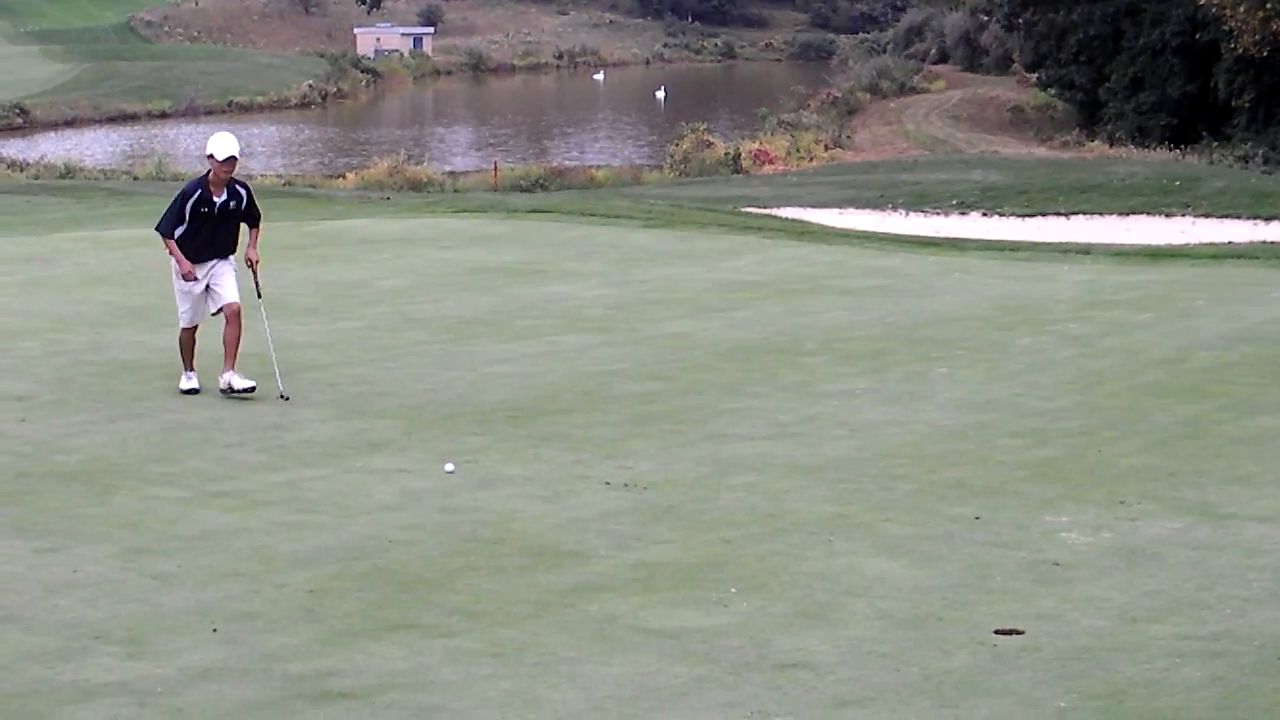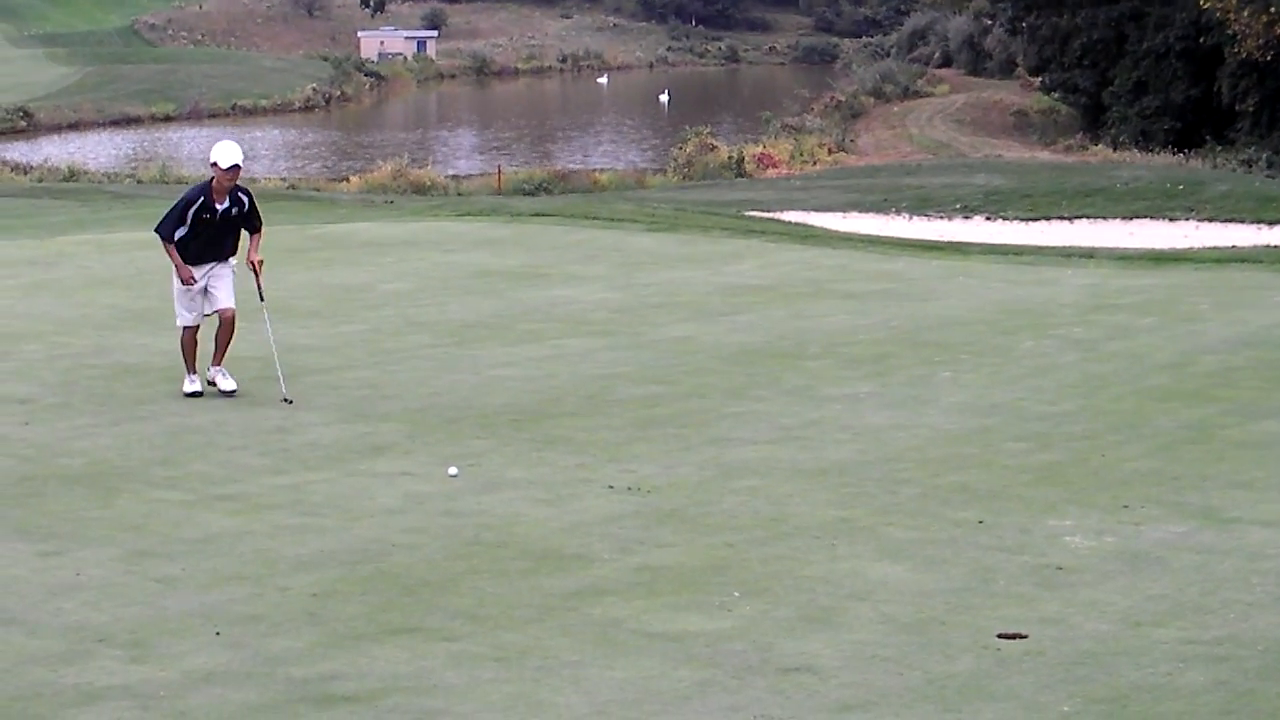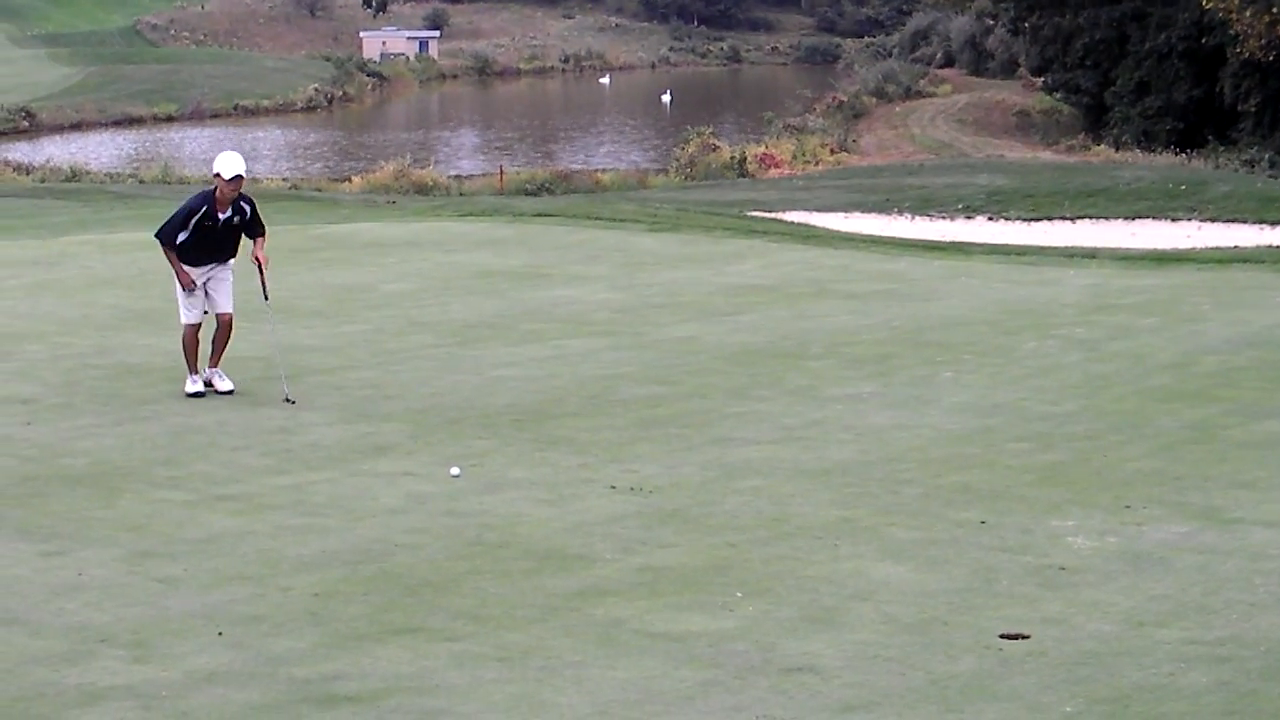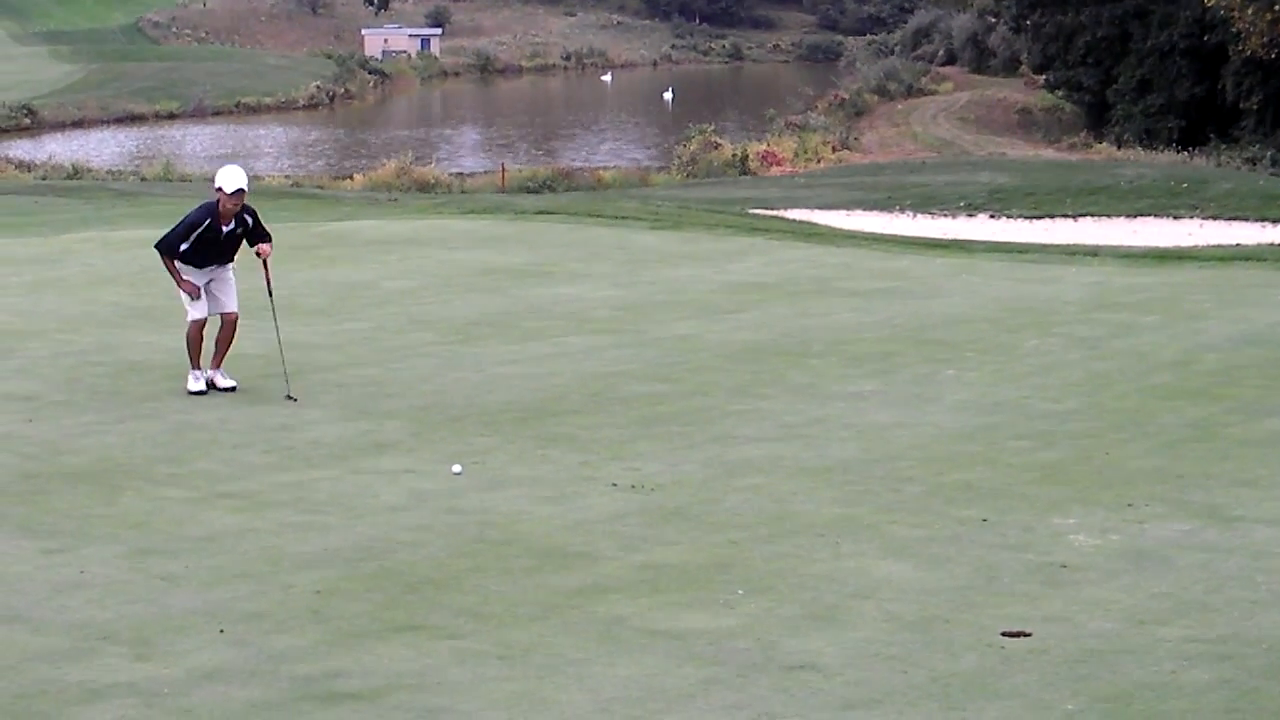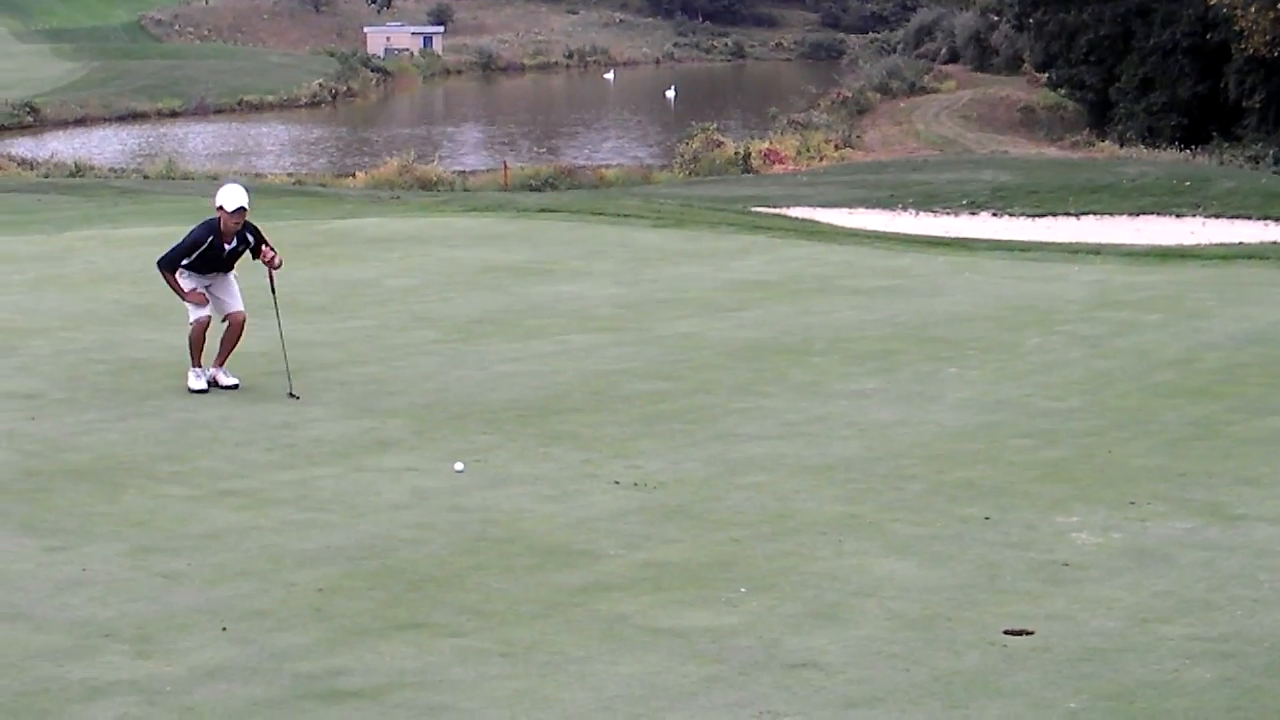
dt=0.1s
person 1, frame 1
left shoulder: (241, 191)
right shoulder: (191, 192)
left elbow: (253, 221)
right elbow: (166, 231)
left wrist: (251, 247)
right wrist: (181, 261)
left hip: (222, 262)
right hip: (190, 266)
left knee: (233, 310)
right knee: (189, 324)
left ankle: (229, 375)
right ankle: (188, 373)
person 1, frame 2
left shoulder: (243, 197)
right shoulder: (194, 198)
left elbow: (255, 227)
right elbow: (164, 234)
left wrist: (253, 250)
right wrist: (179, 267)
left hip: (220, 264)
right hip: (189, 266)
left knee: (227, 315)
right knee: (190, 324)
left ankle: (216, 368)
right ankle: (191, 376)
person 1, frame 3
left shoulder: (245, 206)
right shoulder: (196, 206)
left elbow: (258, 232)
right elbow: (165, 239)
left wrist: (258, 250)
right wrist: (180, 272)
left hip: (221, 265)
right hip: (190, 267)
left knee: (226, 319)
right knee: (192, 322)
left ankle: (213, 371)
right ankle: (193, 376)
person 1, frame 4
left shoulder: (248, 216)
right shoulder: (199, 218)
left elbow: (265, 240)
right elbow: (163, 248)
left wrist: (265, 249)
right wrist: (180, 281)
left hip: (221, 268)
right hip: (190, 269)
left knee: (230, 317)
right knee: (198, 319)
left ankle: (214, 370)
right ankle: (195, 372)
person 1, frame 5
left shoulder: (249, 232)
right shoulder: (202, 235)
left elbow: (275, 261)
right elbow: (164, 264)
left wrist: (272, 260)
right wrist: (184, 294)
left hip: (222, 275)
right hip: (192, 275)
left knee: (238, 318)
right knee: (202, 319)
left ankle: (216, 369)
right ankle: (196, 371)
